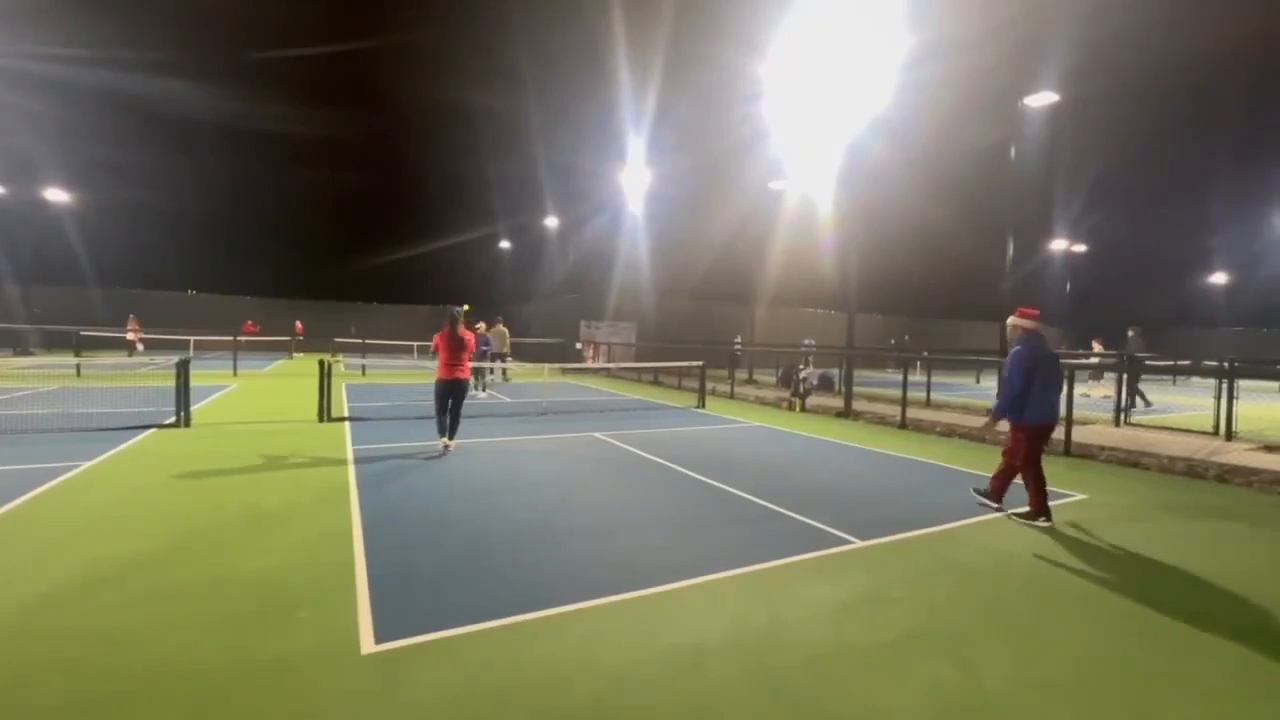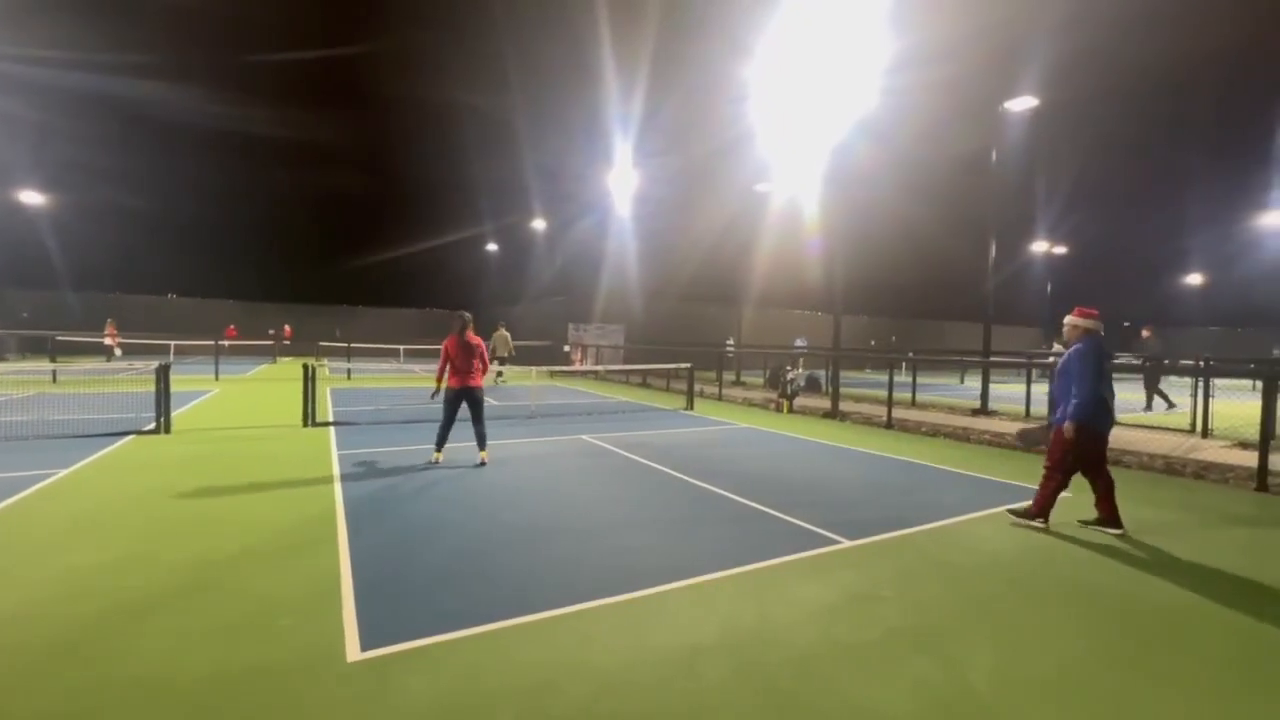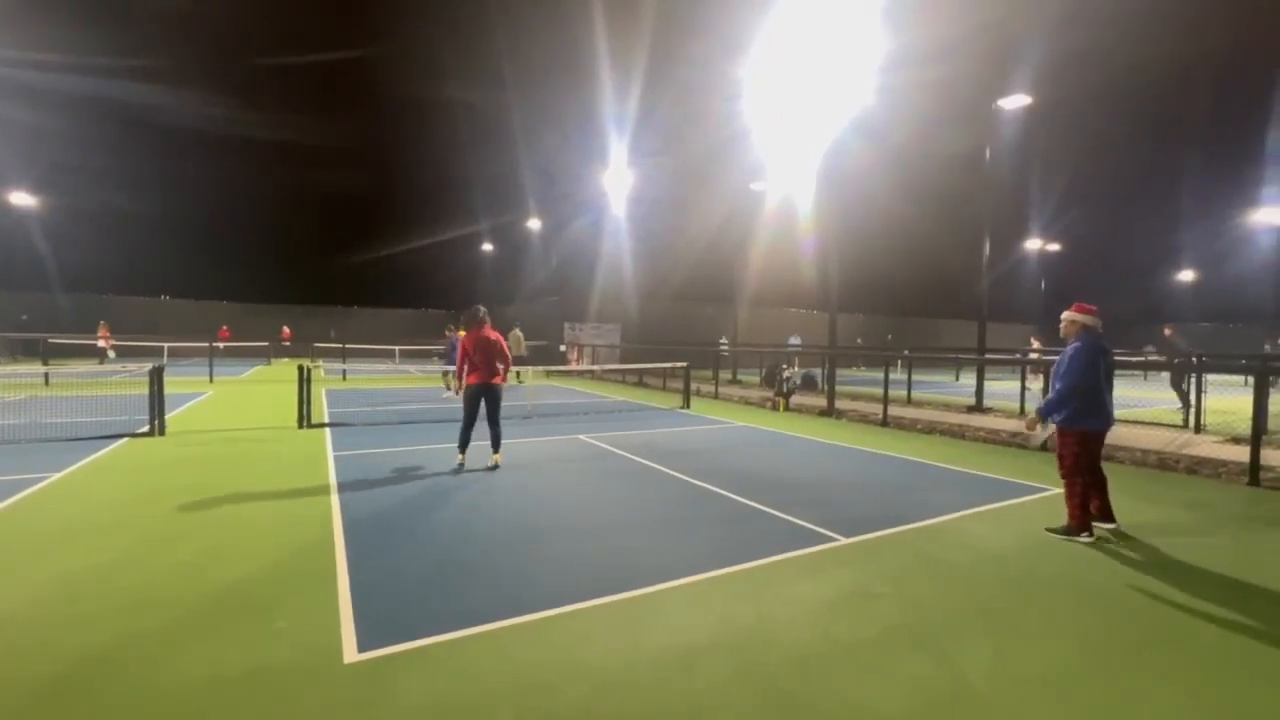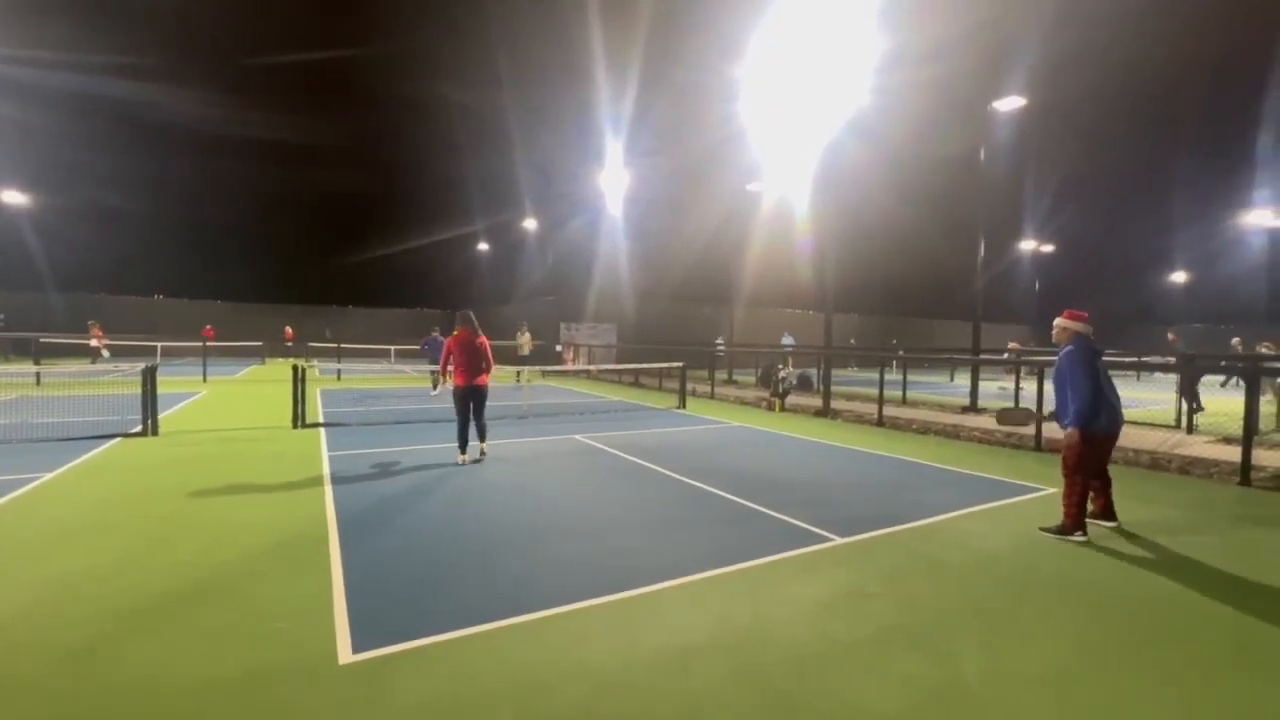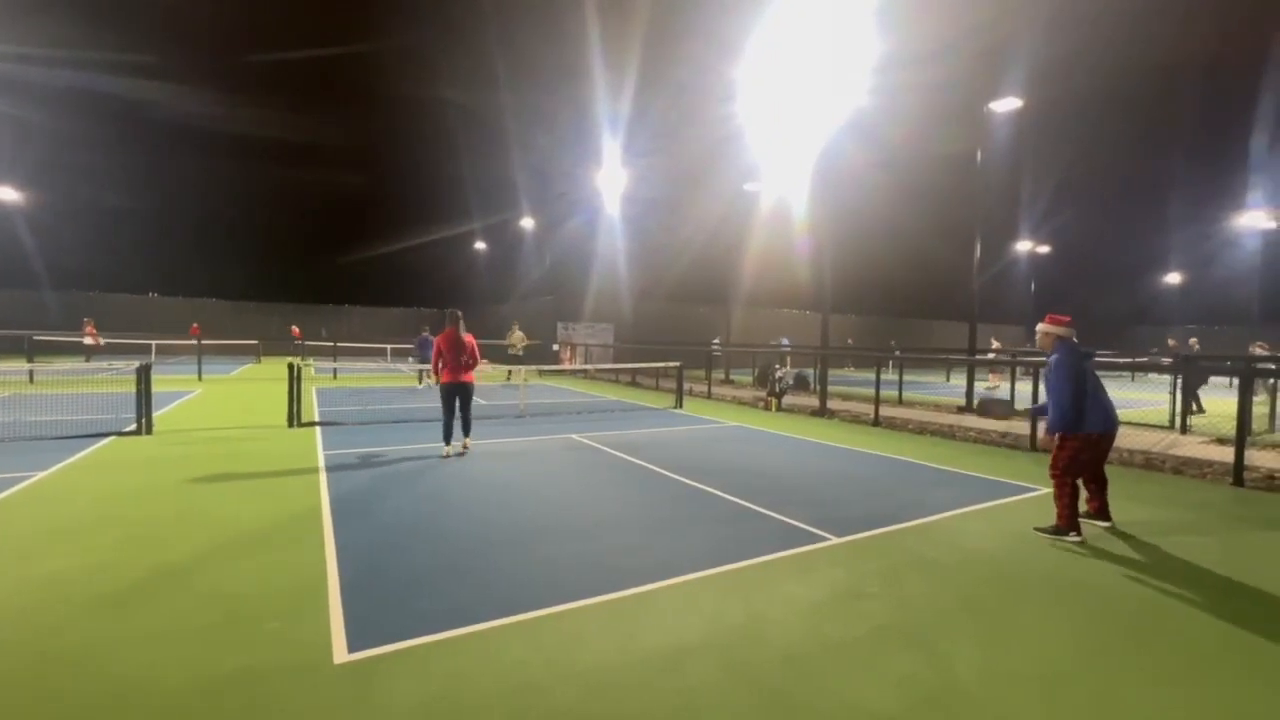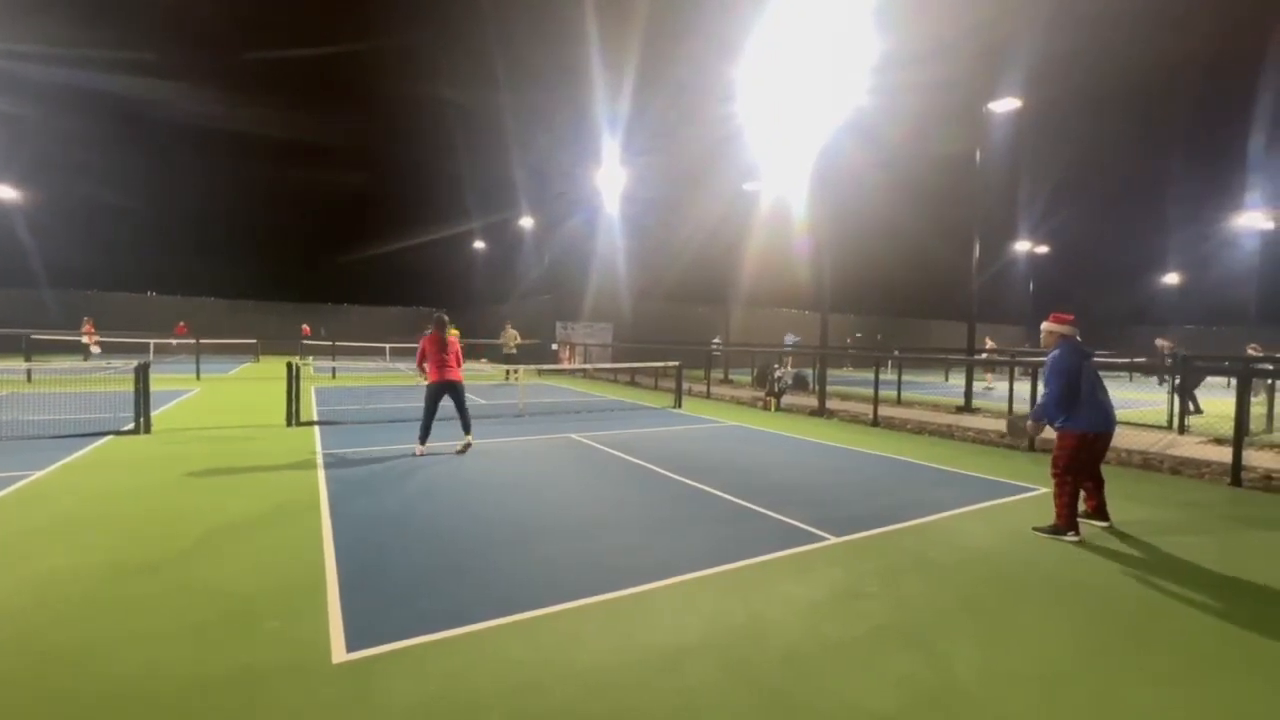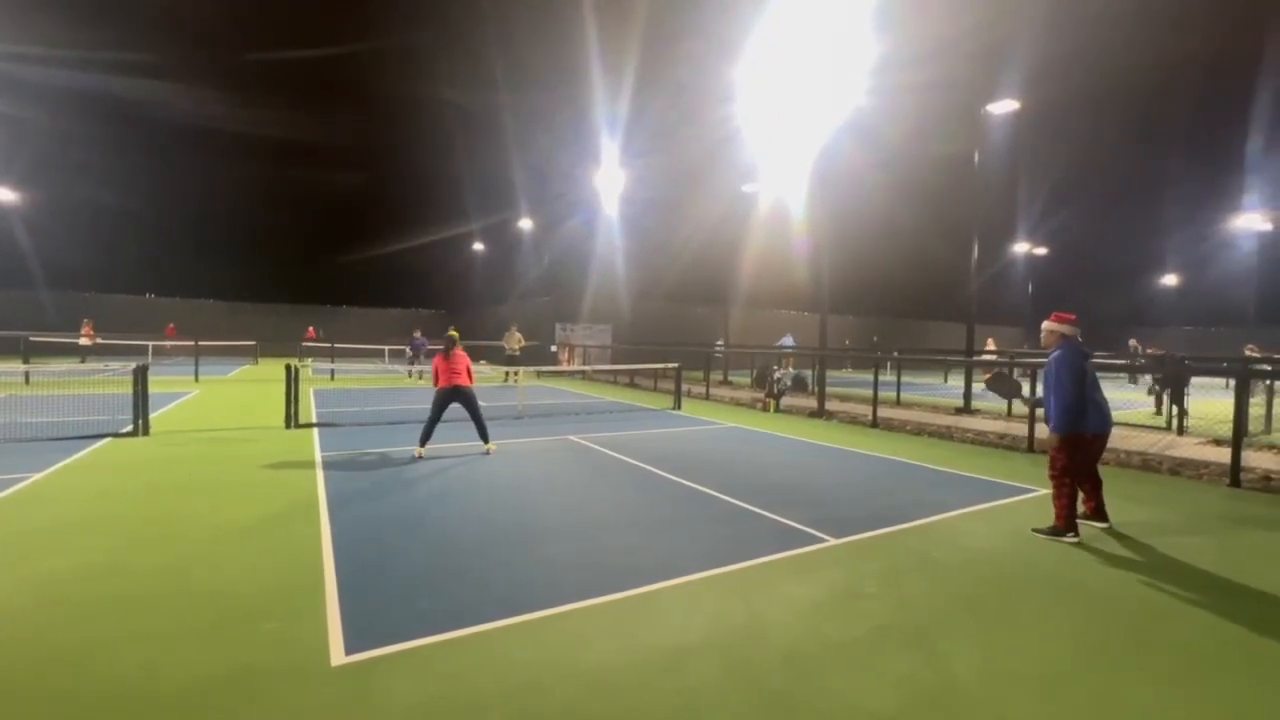
dt=0.7s
person 1, frame 1
left shoulder: (1021, 353)
right shoulder: (1047, 353)
left elbow: (1011, 389)
right elbow: (1054, 387)
left wrist: (994, 414)
left hip: (1028, 419)
right hip: (1044, 417)
left knee: (1027, 464)
right knee: (1012, 456)
left ankle: (1040, 513)
right ankle: (994, 493)
person 1, frame 2
left shoulder: (1081, 352)
right shoulder: (1095, 351)
left elbow: (1083, 390)
left wrist: (1072, 418)
left hip: (1077, 424)
right hip: (1097, 424)
left knee: (1056, 468)
right knee: (1097, 471)
left ankle: (1038, 514)
right ankle: (1109, 518)
person 1, frame 3
left shoulder: (1078, 351)
right shoulder: (1099, 351)
left elbow: (1065, 389)
left wrist: (1040, 413)
left hip: (1077, 423)
right hip: (1096, 420)
left knee: (1073, 473)
right knee: (1091, 470)
left ankle: (1079, 527)
right ankle: (1102, 515)
person 1, frame 4
left shoulder: (1071, 354)
right shoulder: (1085, 353)
left elbow: (1082, 392)
left wrist: (1075, 424)
right wrist: (1058, 412)
left hip: (1090, 426)
right hip: (1106, 422)
left knee: (1074, 472)
right knee: (1095, 469)
left ankle: (1073, 526)
right ankle: (1105, 512)
person 1, frame 5
left shoulder: (1060, 361)
right shoulder: (1073, 357)
left elbow: (1064, 400)
left wrist: (1050, 431)
right wrist: (1037, 410)
left hip: (1085, 427)
right hip: (1103, 423)
left knee: (1062, 472)
right knee: (1091, 469)
left ankle: (1067, 527)
right ankle: (1099, 512)
person 1, frame 6
left shoulder: (1059, 358)
right shoulder: (1077, 356)
left elbow: (1054, 396)
left wrist: (1035, 419)
right wrist: (1047, 417)
left hip: (1079, 426)
right hip: (1100, 422)
left knee: (1064, 473)
right knee: (1087, 469)
left ankle: (1066, 526)
right ankle: (1097, 512)
person 1, frame 7
left shoulder: (1060, 358)
right shoulder: (1075, 356)
left elbow: (1064, 398)
left wrist: (1055, 429)
right wrist: (1037, 402)
left hip: (1078, 428)
right hip: (1095, 424)
left knee: (1062, 475)
right knee: (1085, 471)
left ankle: (1065, 527)
right ankle: (1096, 513)
